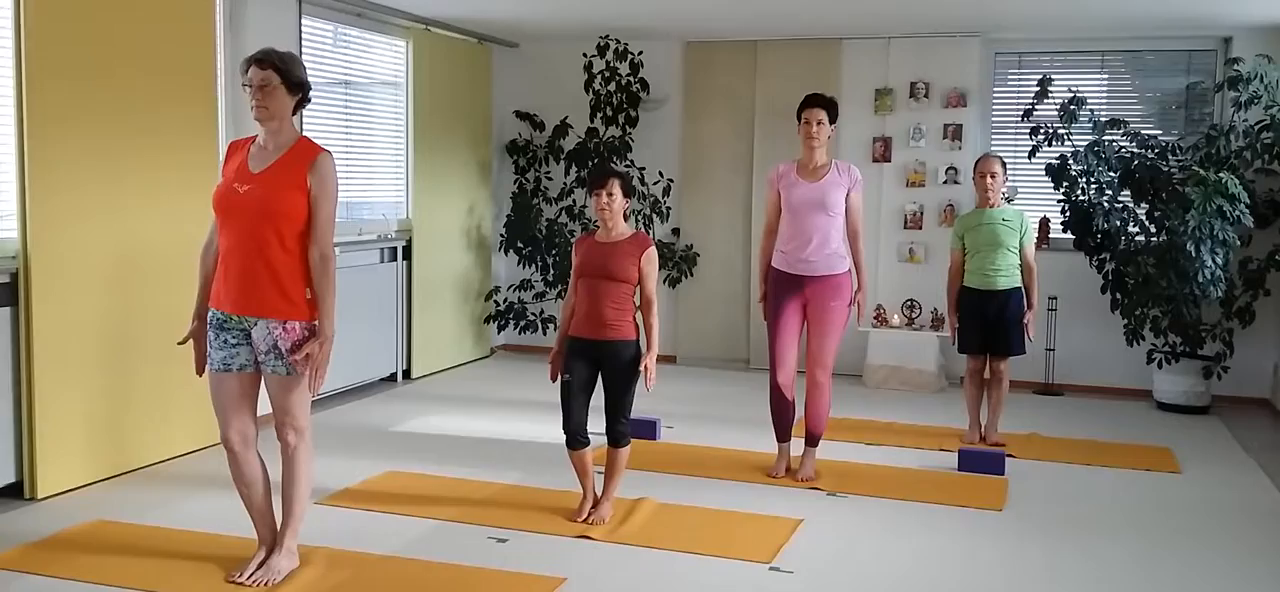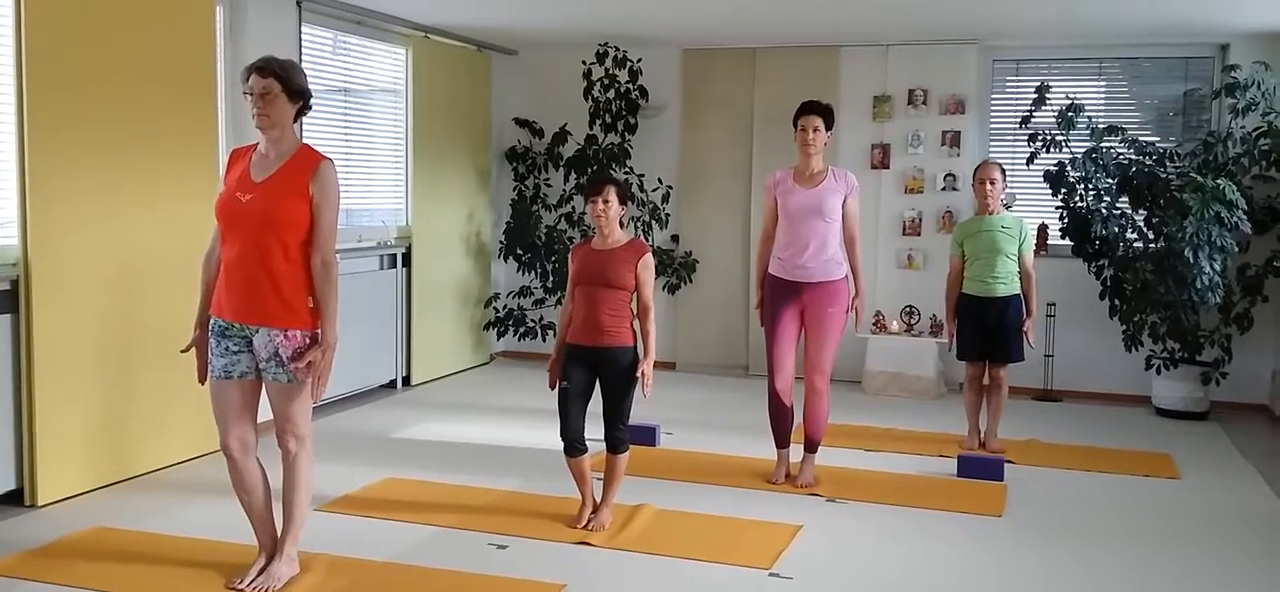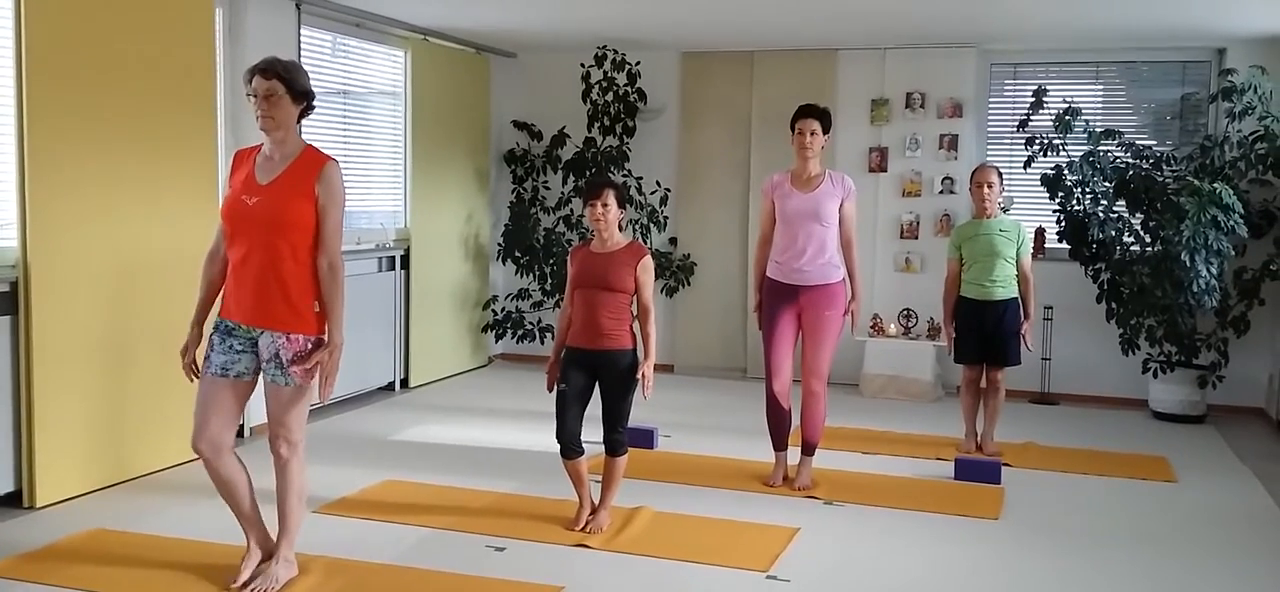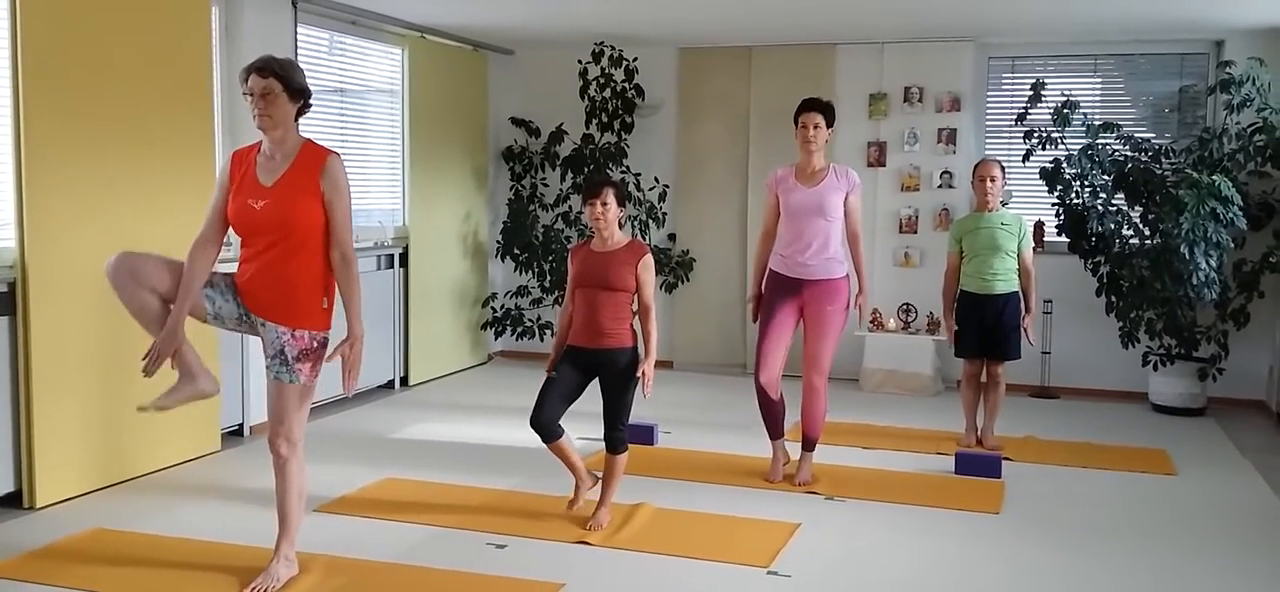
dt=0.7s
person 1, frame 1
left shoulder: (315, 162)
right shoulder: (234, 153)
left elbow: (321, 250)
right elbow: (215, 239)
left wrist: (326, 330)
right wrist: (199, 315)
left hip: (286, 318)
right hip: (228, 316)
left knee: (291, 433)
right knee: (234, 436)
left ankle: (287, 547)
right ankle: (265, 540)
person 1, frame 2
left shoulder: (316, 169)
right shoulder: (236, 161)
left elbow: (324, 258)
right elbow: (218, 247)
left wrist: (328, 337)
right wrist: (201, 322)
left hip: (288, 327)
right hip: (229, 324)
left knee: (293, 441)
right knee: (234, 443)
right ankle: (265, 547)
person 1, frame 3
left shoulder: (322, 171)
right shoulder: (241, 162)
left elbow: (330, 260)
right elbow: (220, 250)
left wrist: (335, 338)
right wrist: (196, 325)
left hip: (293, 328)
right hip: (236, 323)
left knee: (285, 444)
right knee: (208, 442)
right ankle: (258, 540)
person 1, frame 4
left shoulder: (324, 166)
right shoulder: (237, 163)
left elbow: (343, 253)
right elbow: (208, 242)
left wrist: (355, 331)
right wrist: (177, 315)
left hip: (298, 318)
right hip: (243, 299)
left knee: (284, 440)
right knee: (123, 269)
right ankle: (194, 373)
person 2, frame 1
left shoulder: (847, 175)
right shoulder: (781, 174)
left elbow: (854, 233)
right elbow: (770, 231)
left wrist: (862, 284)
right wrist: (761, 281)
left hip: (831, 281)
right hip: (785, 279)
left knee: (819, 372)
right knee: (780, 371)
left ankle: (809, 454)
right ankle: (783, 451)
person 2, frame 2
left shoulder: (844, 181)
right shoulder: (778, 181)
left elbow: (851, 238)
right elbow: (767, 237)
left wrist: (859, 289)
right wrist: (758, 287)
left hip: (828, 286)
right hip: (782, 285)
left knee: (818, 378)
right knee: (779, 377)
left ankle: (809, 460)
right ankle: (782, 458)
person 2, frame 3
left shoulder: (841, 185)
right shoulder: (775, 185)
left elbow: (848, 242)
right elbow: (765, 240)
left wrist: (856, 293)
right wrist: (756, 291)
left hip: (825, 290)
right hip: (780, 289)
left knee: (815, 382)
right knee: (777, 381)
left ankle: (806, 463)
right ankle: (780, 460)
person 2, frame 4
left shoulder: (846, 179)
right shoulder: (779, 179)
left elbow: (854, 235)
right elbow: (767, 234)
left wrist: (863, 286)
right wrist: (755, 285)
left hip: (829, 285)
right hip: (783, 282)
left knee: (816, 377)
right knee: (766, 373)
left ankle: (806, 459)
right ankle: (778, 450)
person 3, frame 1
left shoulder: (642, 246)
right shoulder: (582, 244)
left elbow: (649, 303)
right elbow: (572, 297)
left wrist: (652, 351)
right wrist: (559, 344)
left hip: (621, 346)
right hip: (580, 344)
left knee: (617, 425)
right knee: (572, 425)
left ankle: (607, 499)
right ankle: (588, 494)
person 3, frame 2
left shoulder: (639, 253)
right shoulder: (578, 252)
left elbow: (646, 308)
right elbow: (569, 305)
left wrist: (649, 357)
right wrist: (557, 352)
left hip: (619, 352)
right hip: (577, 352)
left knee: (616, 431)
right knee: (570, 432)
left ankle: (606, 505)
right ankle: (587, 500)
person 3, frame 3
left shoulder: (638, 256)
right shoulder: (577, 254)
left elbow: (646, 311)
right elbow: (568, 308)
left wrist: (649, 359)
right wrist: (555, 355)
left hip: (619, 355)
right hip: (578, 354)
left knee: (614, 434)
right knee: (566, 434)
left ankle: (604, 508)
right ankle: (585, 502)
person 3, frame 4
left shoulder: (639, 254)
right shoulder: (577, 253)
left elbow: (647, 310)
right elbow: (569, 306)
left wrist: (649, 358)
right wrist: (555, 351)
left hip: (619, 354)
right hip: (578, 352)
left knee: (615, 431)
right knee: (542, 419)
left ankle: (604, 506)
right ankle: (583, 477)
person 4, frame 1
left shoulder: (1019, 219)
right shoulder: (963, 222)
left elbow: (1028, 265)
right elbow: (956, 269)
left wrist: (1031, 307)
right wrist: (952, 309)
left hip: (1008, 296)
right hip: (972, 296)
left knee: (999, 367)
right knee: (974, 365)
left ankle: (992, 427)
right ankle: (973, 425)
person 4, frame 2
left shoulder: (1018, 226)
right shoulder: (963, 229)
left elbow: (1027, 273)
right elbow: (955, 275)
left wrist: (1030, 314)
right wrist: (950, 316)
left hip: (1007, 303)
right hip: (971, 303)
left knee: (999, 373)
right knee: (973, 372)
left ankle: (992, 433)
right ankle: (973, 431)
person 4, frame 3
left shoulder: (1016, 229)
right shoulder: (960, 232)
left elbow: (1025, 276)
right elbow: (952, 279)
left wrist: (1028, 317)
right wrist: (948, 319)
left hip: (1005, 307)
right hip: (969, 306)
left knee: (996, 376)
right knee: (970, 374)
left ankle: (988, 436)
right ankle: (970, 434)
person 4, frame 4
left shoulder: (1017, 223)
right shoulder: (961, 225)
left elbow: (1027, 270)
right elbow: (952, 271)
left wrist: (1029, 311)
right wrist: (947, 312)
left hip: (1005, 301)
right hip: (970, 300)
left knee: (996, 370)
right knee: (971, 369)
left ankle: (988, 430)
right ankle: (970, 428)
